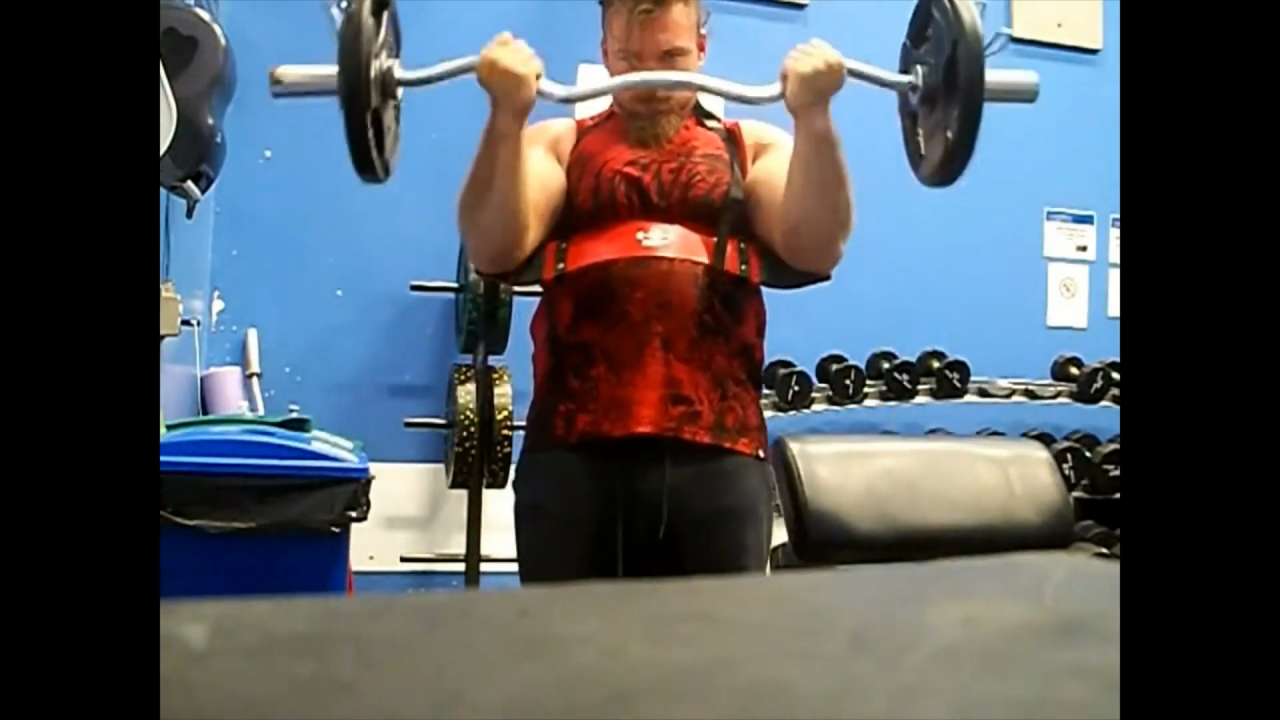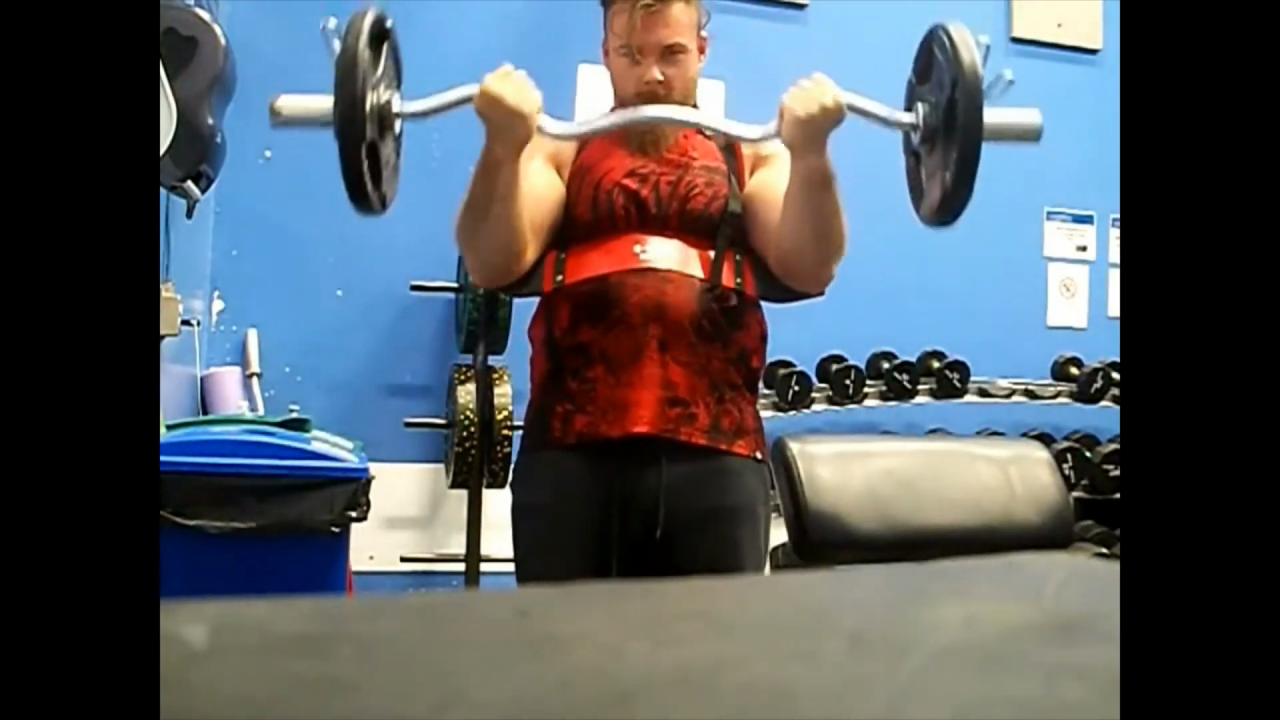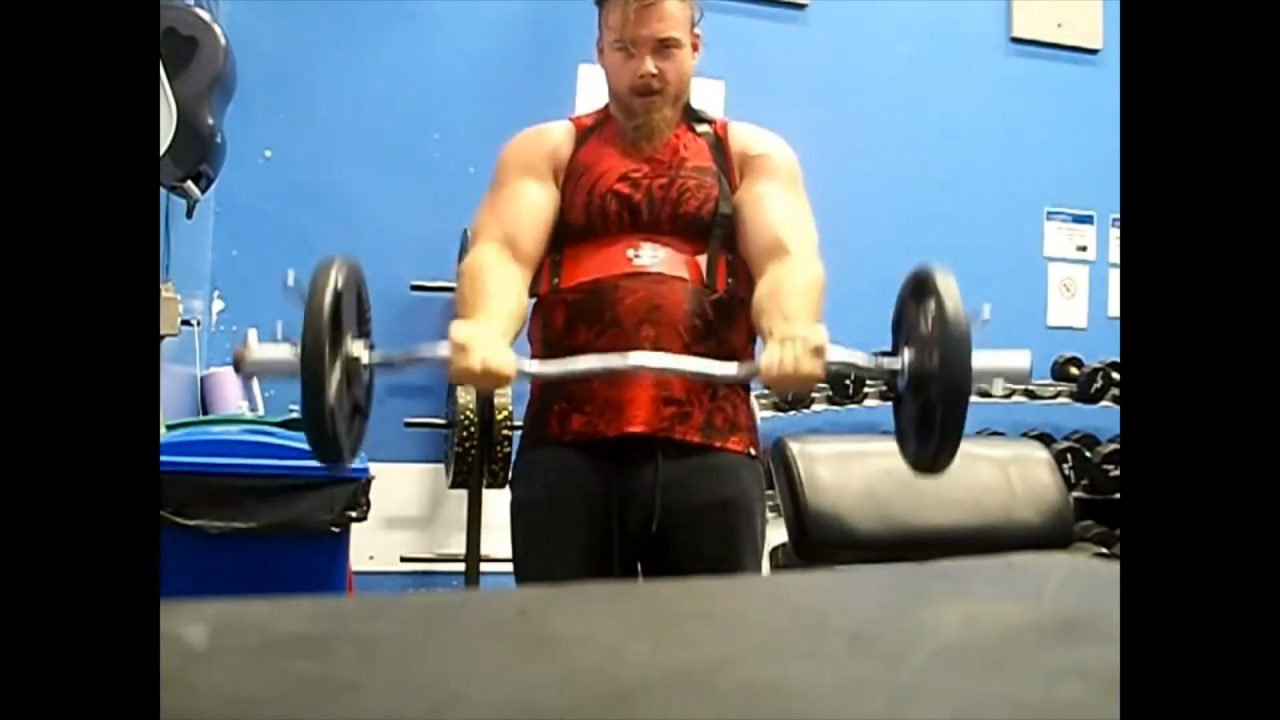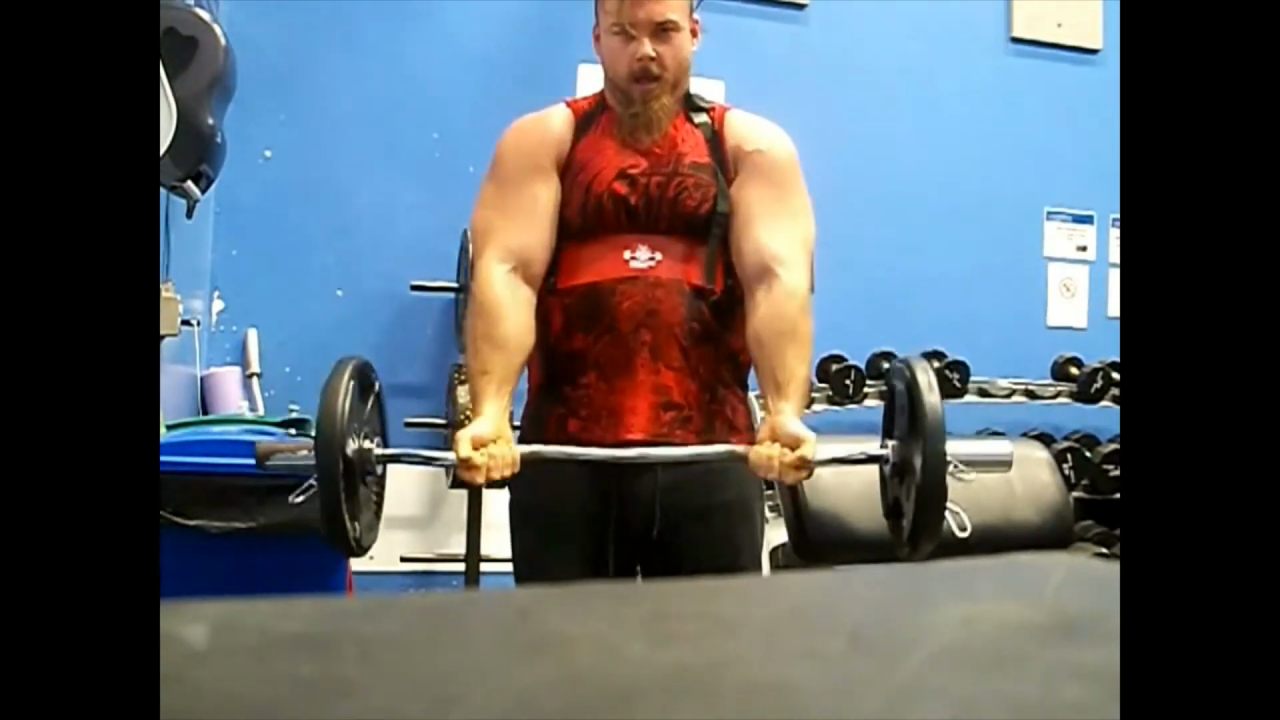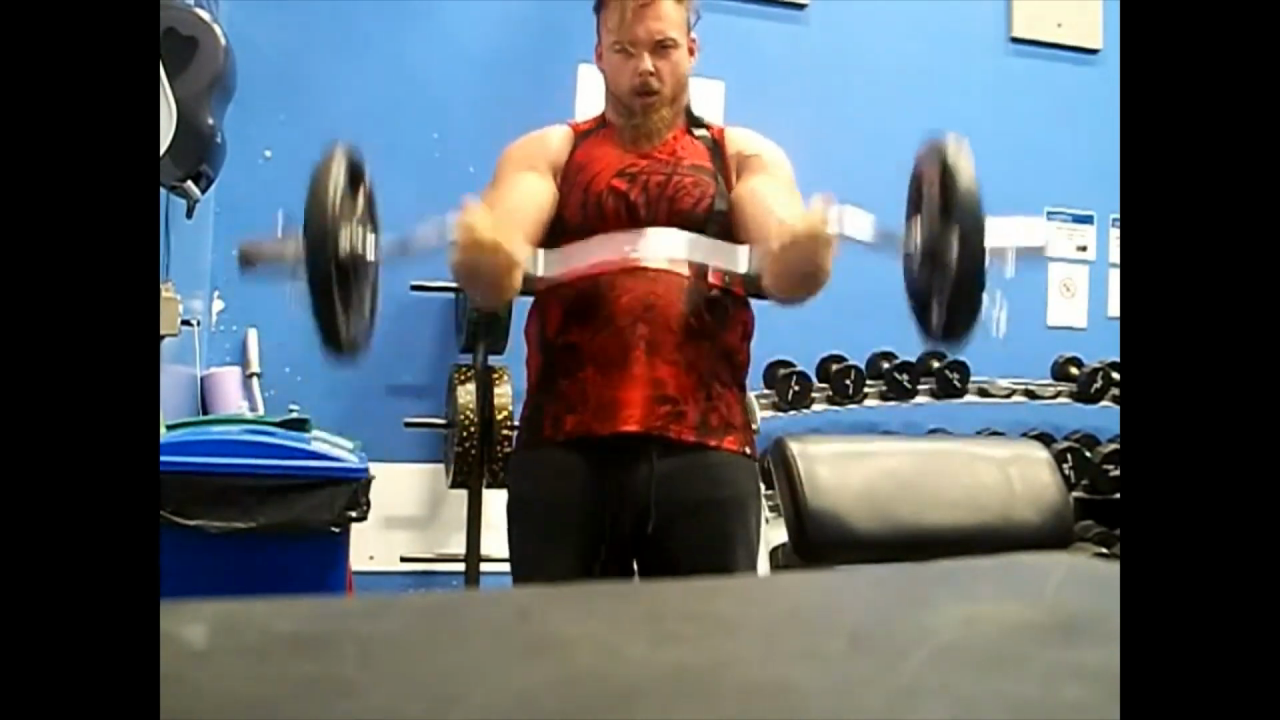
dt=0.5s
person 1, frame 1
left shoulder: (755, 145)
right shoulder: (555, 144)
left elbow: (816, 250)
right elbow: (493, 249)
left wrist: (814, 117)
right wrist: (508, 117)
left hip: (718, 447)
right hip: (574, 444)
person 1, frame 2
left shoulder: (755, 155)
right shoulder: (553, 152)
left elbow: (810, 268)
right elbow: (492, 264)
left wrist: (808, 148)
right wrist: (500, 147)
left hip: (715, 450)
right hip: (572, 448)
person 1, frame 3
left shoulder: (751, 153)
right shoulder: (546, 151)
left elbow: (786, 257)
right elbow: (501, 254)
left wrist: (794, 335)
right wrist: (484, 330)
left hip: (709, 447)
right hip: (569, 446)
person 1, frame 4
left shoulder: (752, 144)
right shoulder: (541, 140)
left elbow: (777, 276)
right elbow: (505, 272)
left wrist: (785, 413)
right wrist: (491, 411)
left hip: (707, 448)
right hip: (567, 448)
person 1, frame 5
left shoulder: (744, 155)
right shoulder: (547, 153)
left elbow: (785, 262)
right elbow: (495, 247)
left wrist: (804, 254)
right wrist: (484, 256)
left hip: (704, 445)
right hip: (566, 444)
